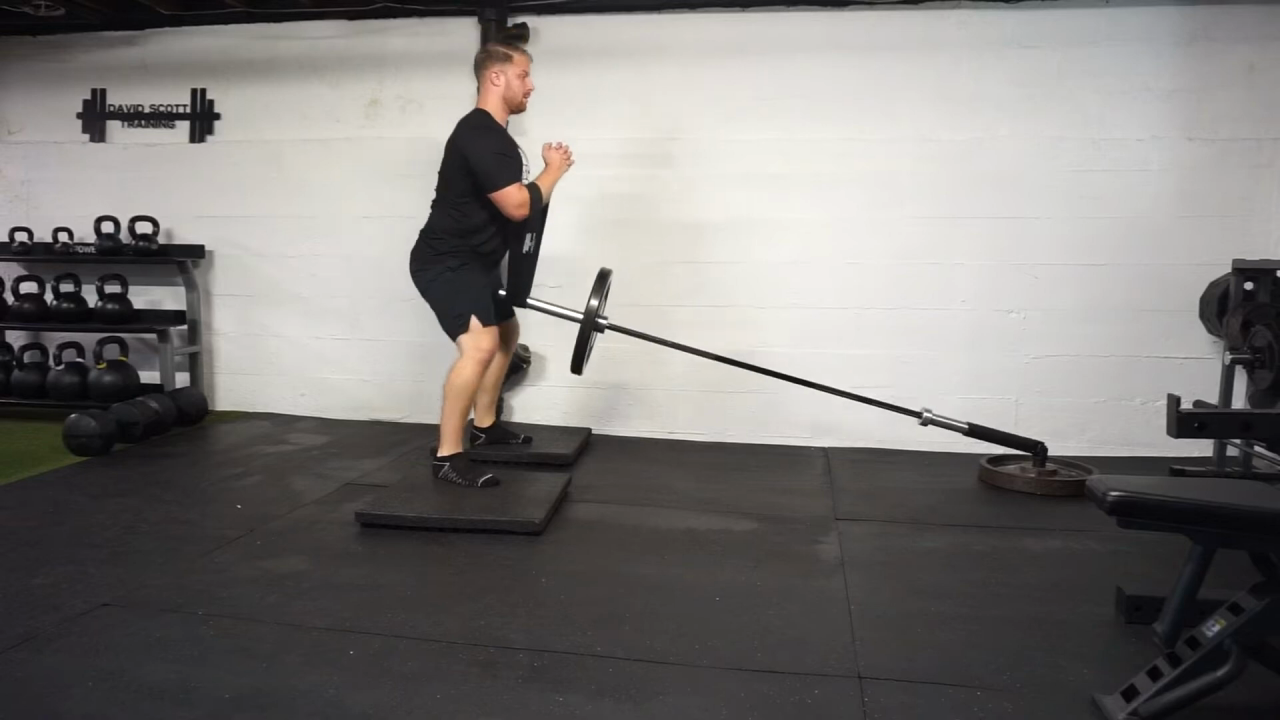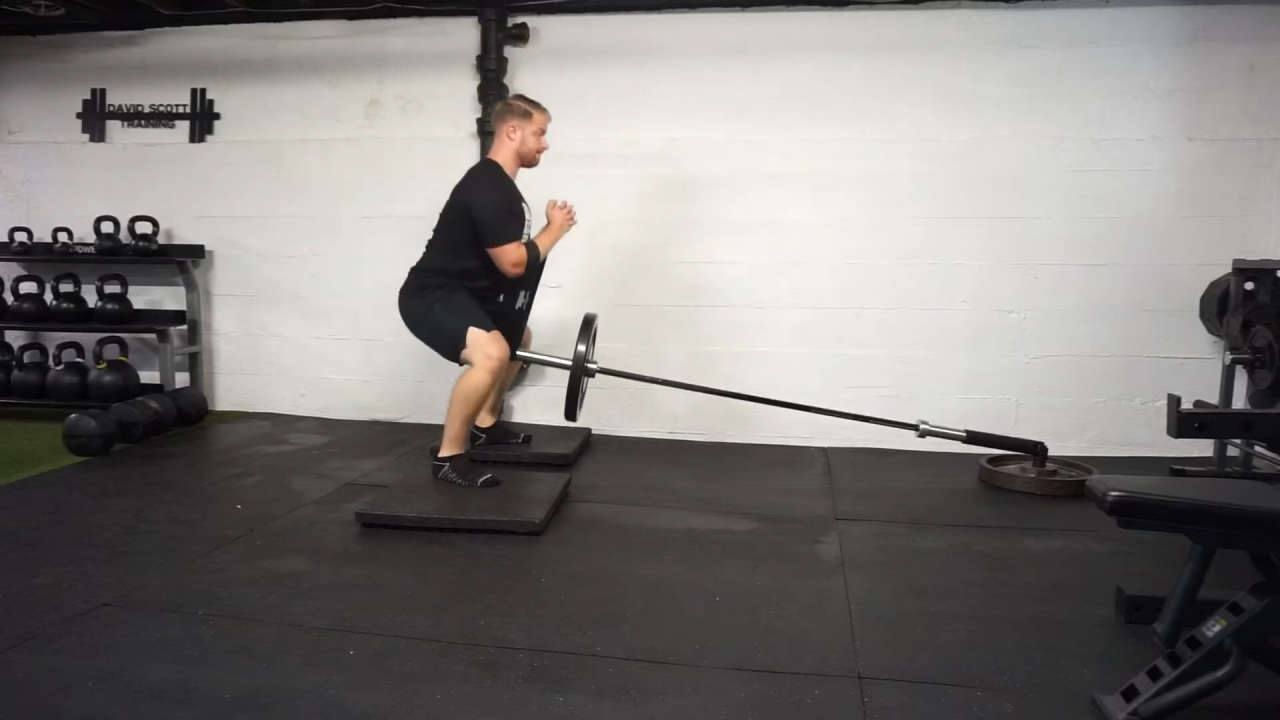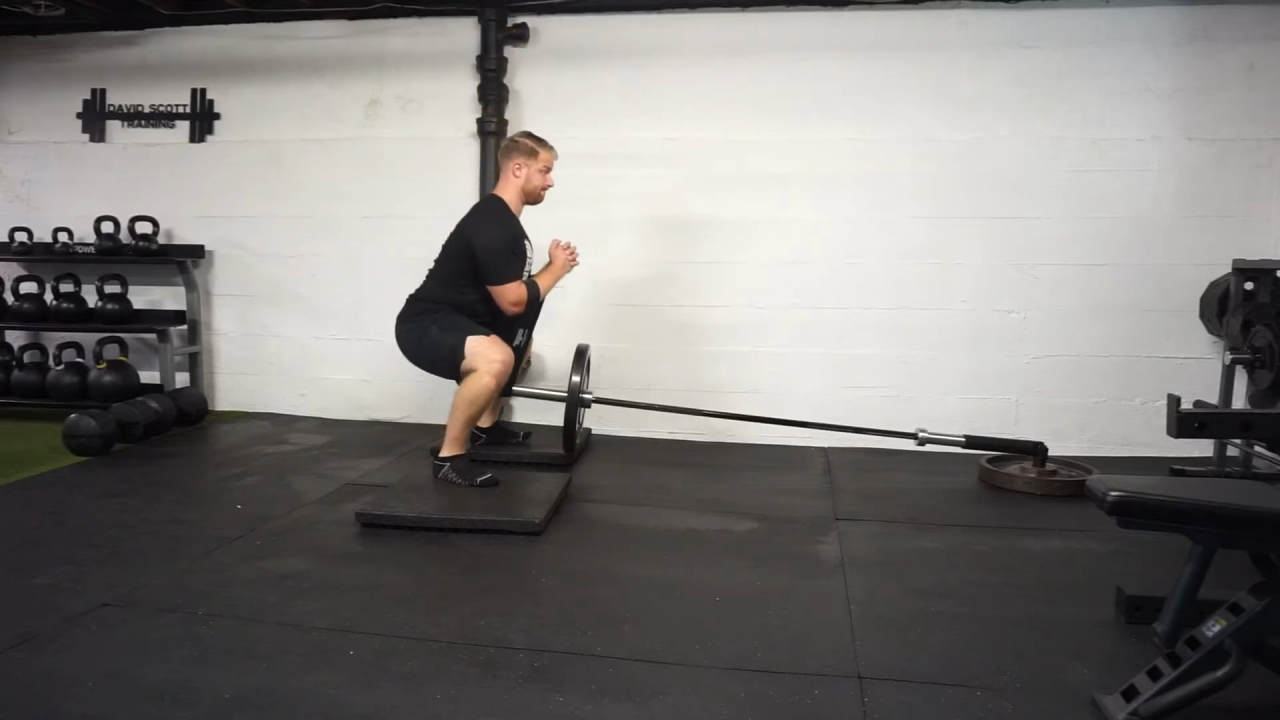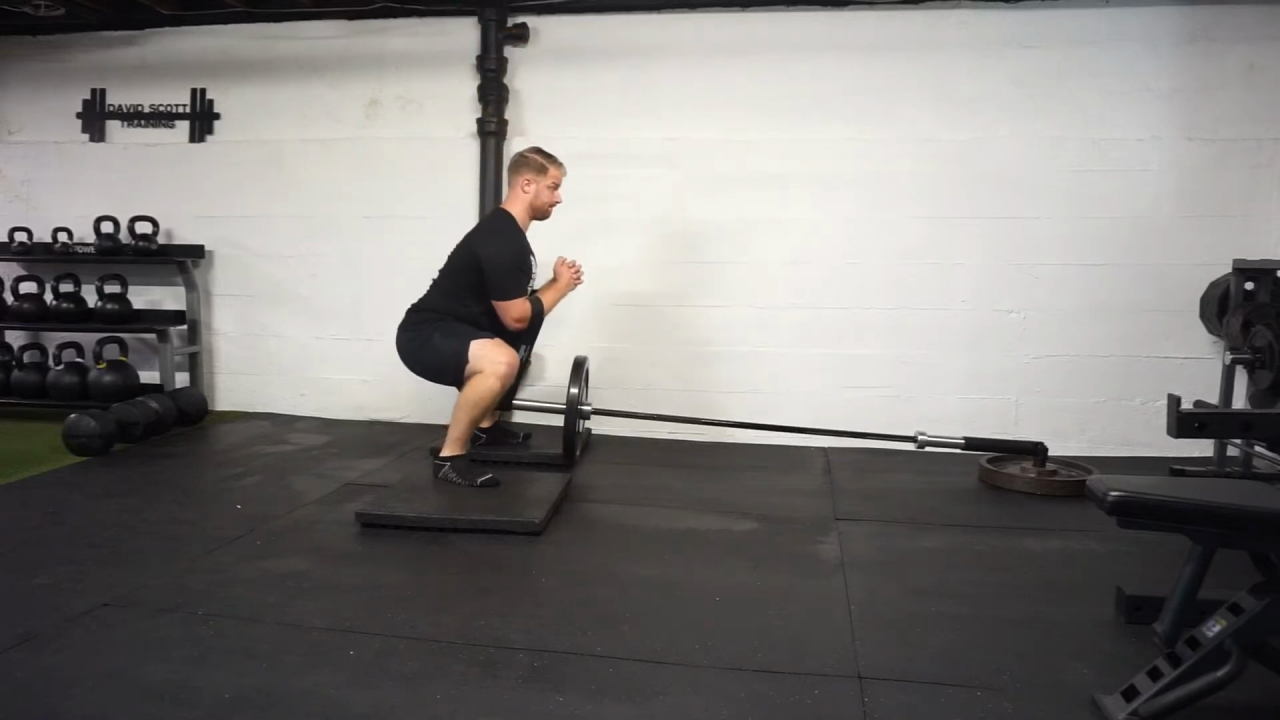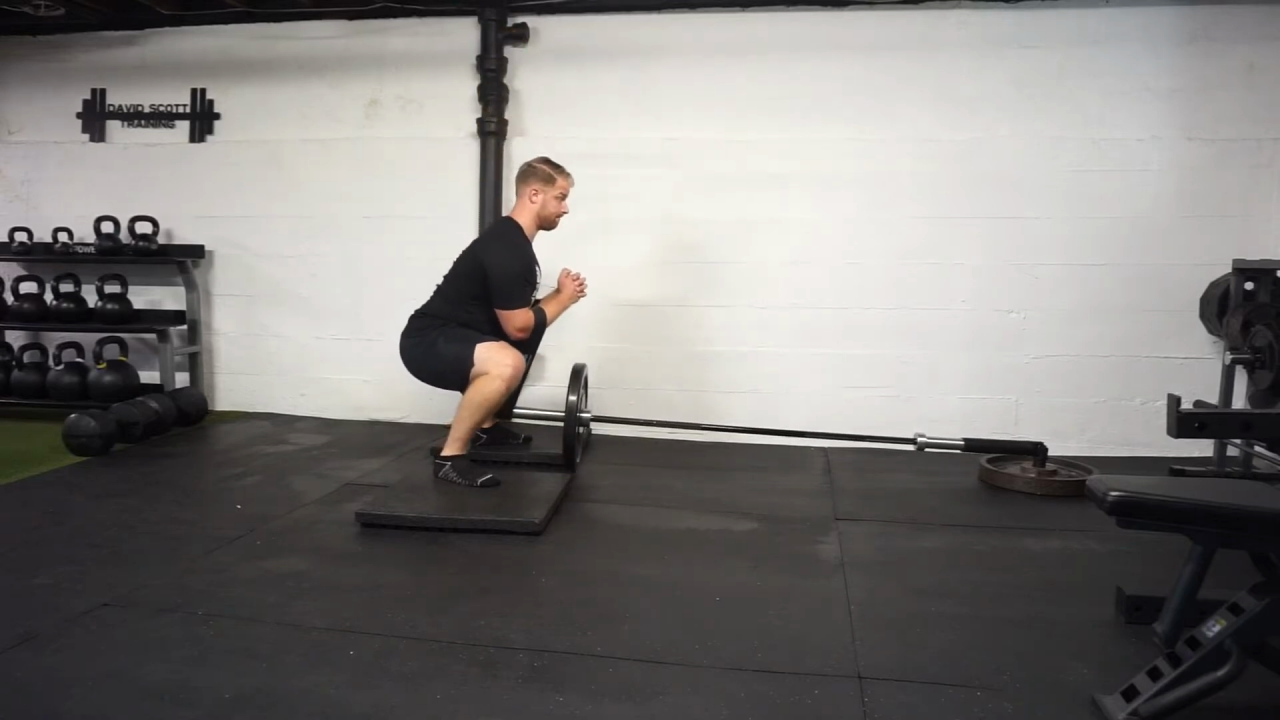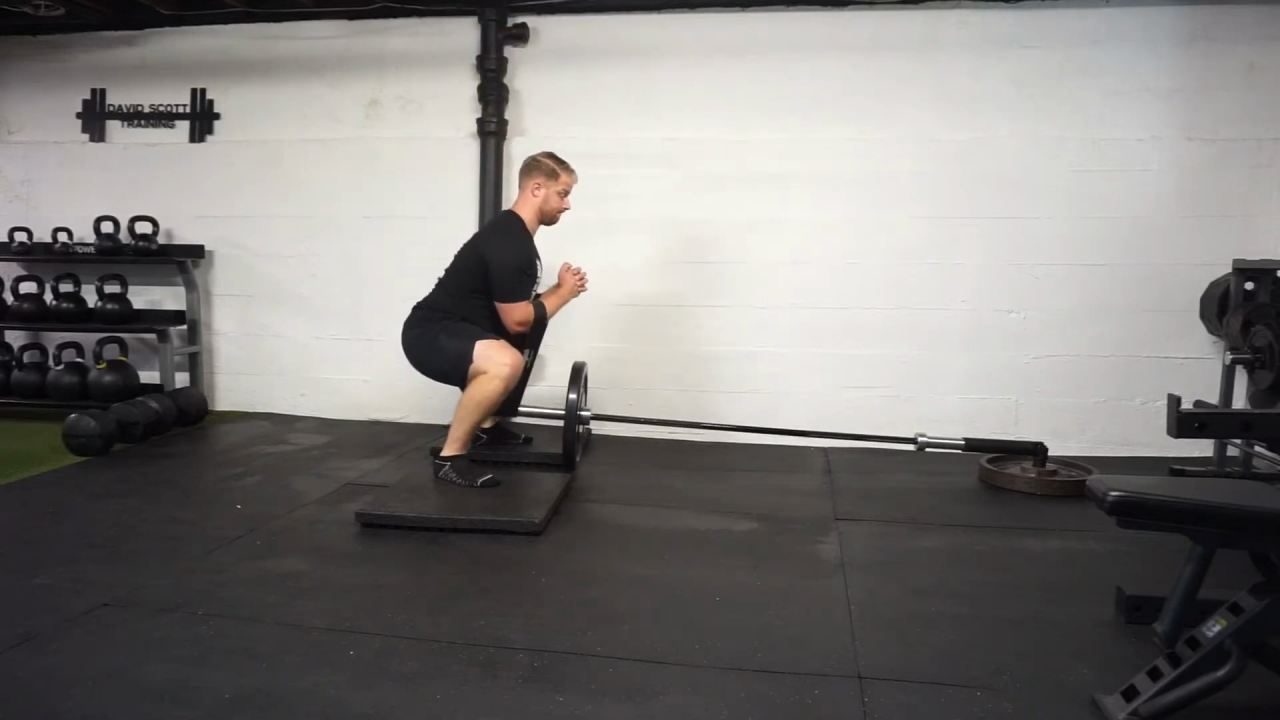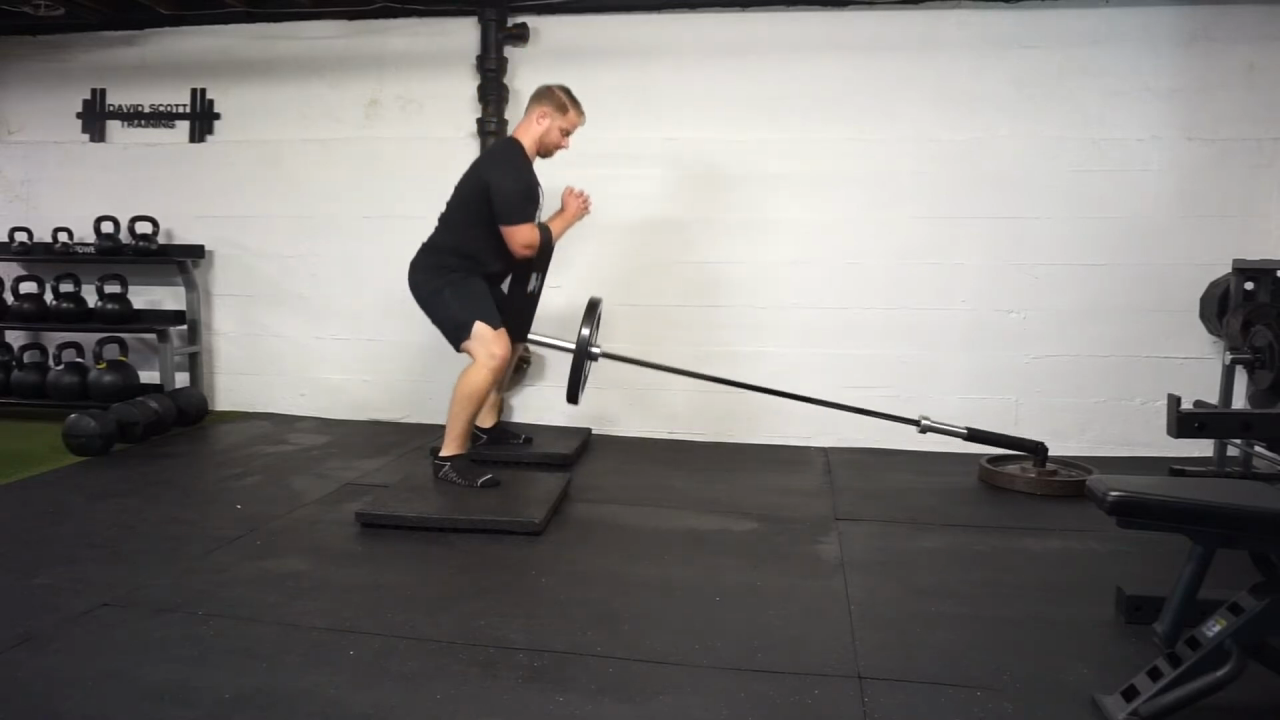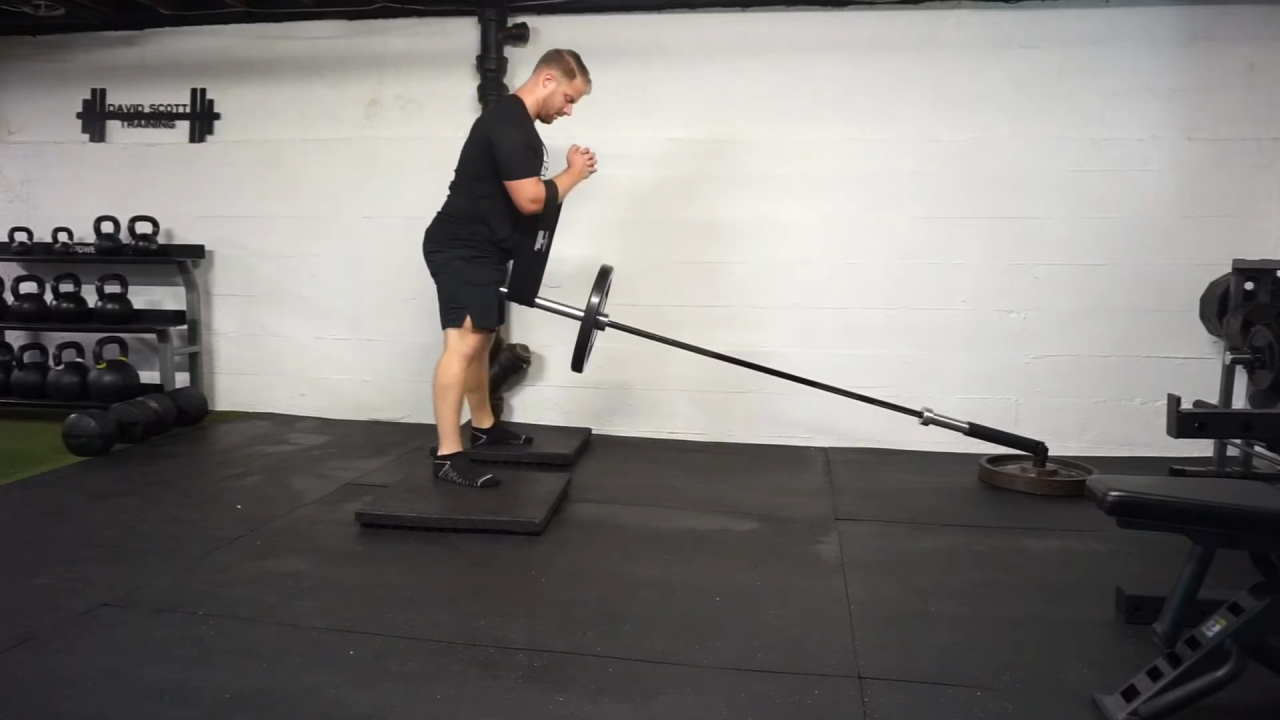
dt=0.5s
person 1, frame 1
left shoulder: (492, 132)
right shoulder: (479, 134)
left elbow: (512, 204)
right elbow: (518, 206)
right wrist: (554, 168)
left hip: (473, 259)
right hip: (445, 261)
left knee: (505, 333)
right knee: (480, 345)
left ankle: (485, 425)
right ankle: (449, 456)
person 1, frame 2
left shoulder: (499, 183)
right shoulder: (488, 189)
left elbow: (511, 258)
right elbow: (514, 263)
right wrist: (556, 228)
left hip: (465, 291)
right hip: (431, 296)
left knee: (517, 339)
right knee: (491, 353)
left ankle: (485, 425)
right ankle: (449, 457)
person 1, frame 3
left shoulder: (502, 219)
right shoulder: (492, 227)
left elbow: (510, 295)
right elbow: (513, 302)
left wrist: (554, 266)
right wrist: (558, 268)
left hip: (455, 318)
right hip: (424, 326)
left knee: (517, 345)
right knee: (496, 360)
left ankle: (485, 427)
right ankle: (449, 458)
person 1, frame 4
left shoulder: (508, 232)
right shoulder: (500, 241)
left elbow: (514, 306)
right elbow: (516, 317)
left wrist: (558, 283)
right wrist: (563, 285)
left hip: (451, 328)
right hip: (424, 336)
left knee: (518, 351)
right knee: (502, 362)
left ankle: (485, 427)
right ankle: (450, 458)
person 1, frame 5
left shoulder: (513, 240)
right shoulder: (507, 251)
left elbow: (516, 318)
right elbow: (518, 327)
left wrist: (560, 294)
right wrist: (565, 297)
left hip: (451, 335)
right hip: (427, 342)
left knee: (525, 351)
right knee: (507, 364)
left ankle: (485, 427)
right ankle: (451, 457)
person 1, frame 6
left shoulder: (514, 234)
right shoulder: (508, 244)
left elbow: (516, 311)
right elbow: (517, 320)
left wrist: (561, 289)
right wrist: (566, 292)
left hip: (453, 327)
right hip: (430, 335)
left knee: (514, 354)
right knee: (506, 363)
left ankle: (486, 427)
right ankle: (451, 457)
person 1, frame 7
left shoulder: (512, 161)
right shoulder: (509, 168)
left elbow: (519, 238)
right elbow: (523, 244)
right wrist: (569, 215)
left hip: (470, 270)
right hip: (444, 274)
left knee: (508, 340)
right knee: (492, 352)
left ankle: (486, 426)
right ankle: (450, 456)
person 1, frame 8
left shoulder: (514, 120)
right shoulder: (509, 123)
left elbow: (524, 197)
right elbow: (531, 199)
right wrist: (575, 172)
left hip: (480, 248)
right hip: (461, 249)
left knee: (481, 341)
right knee: (463, 344)
left ankle: (484, 427)
right ankle: (448, 455)
